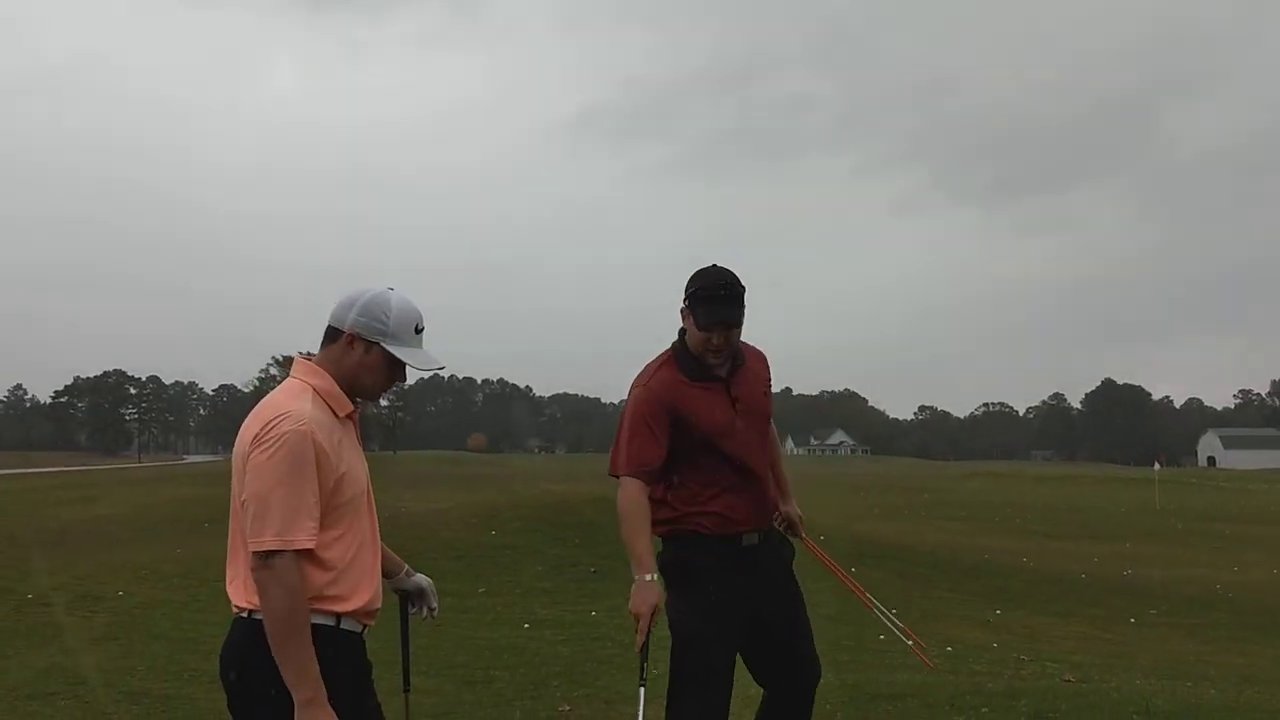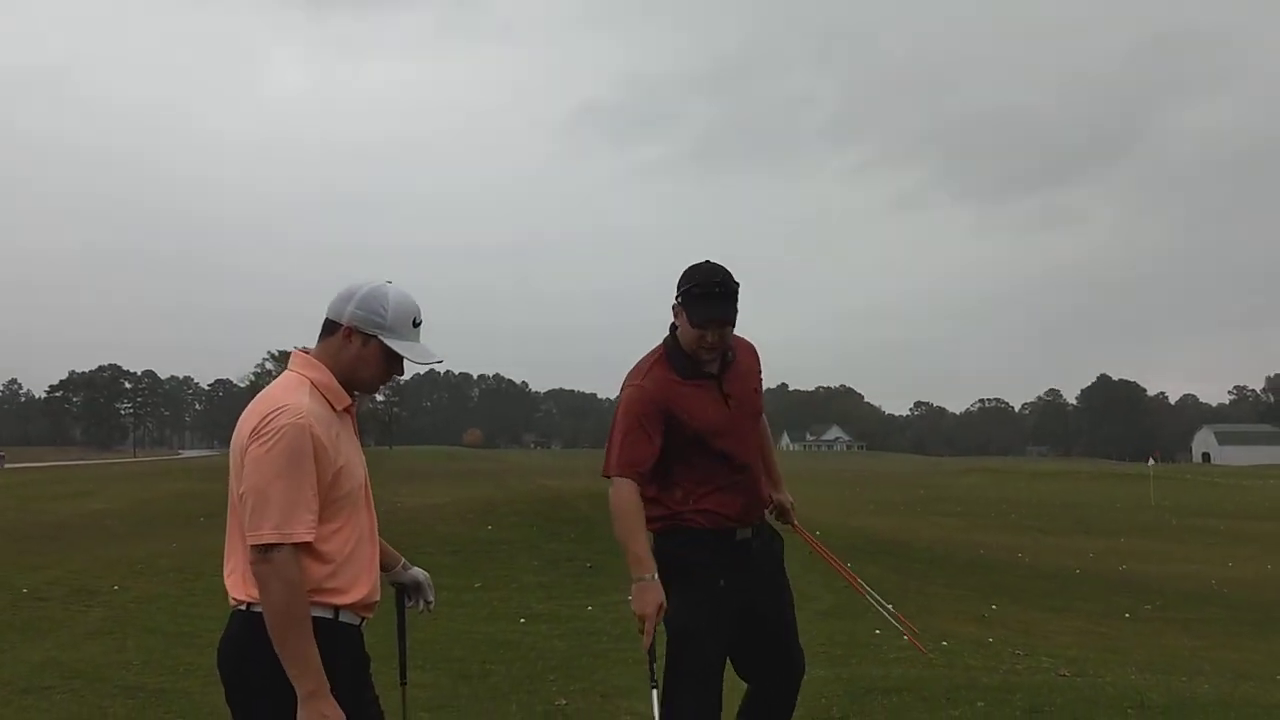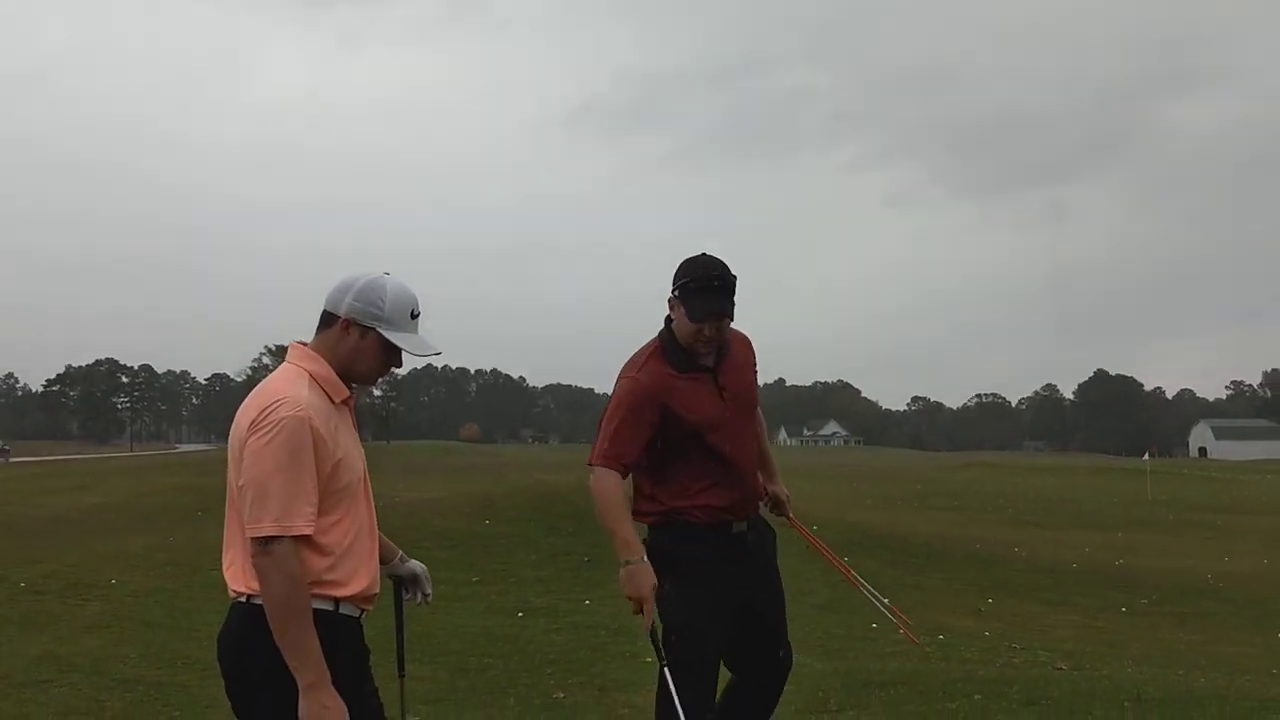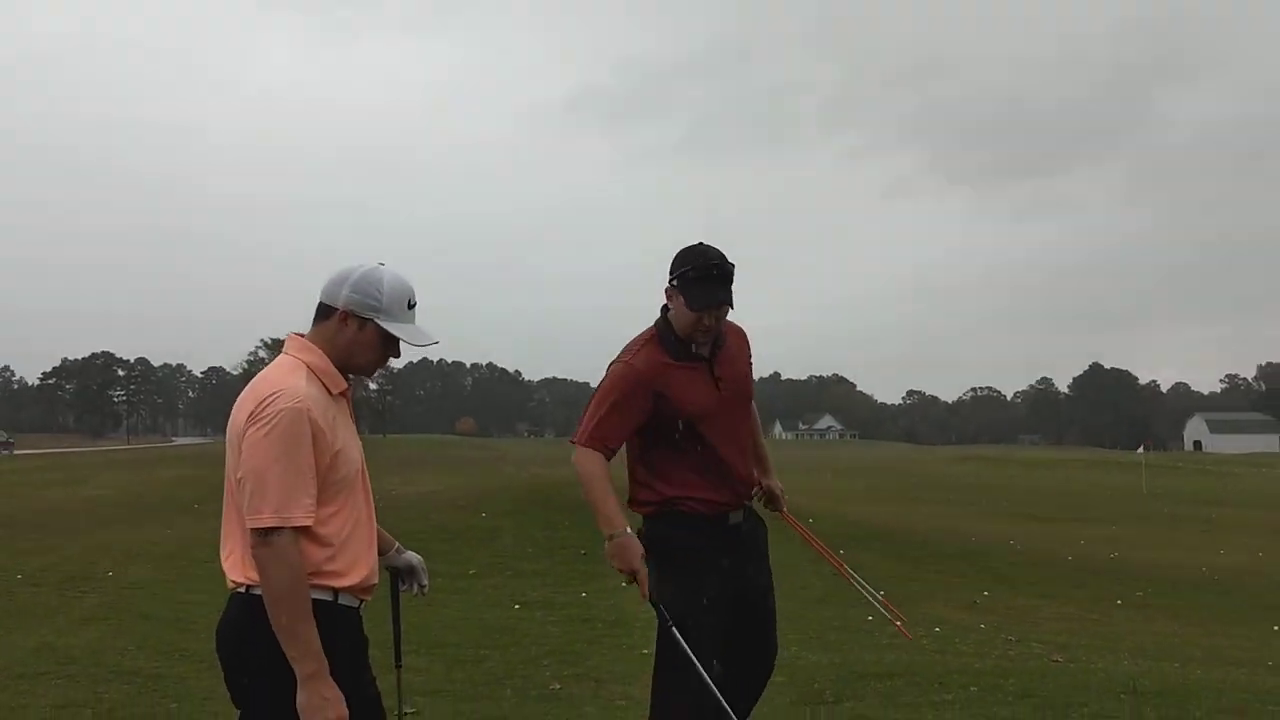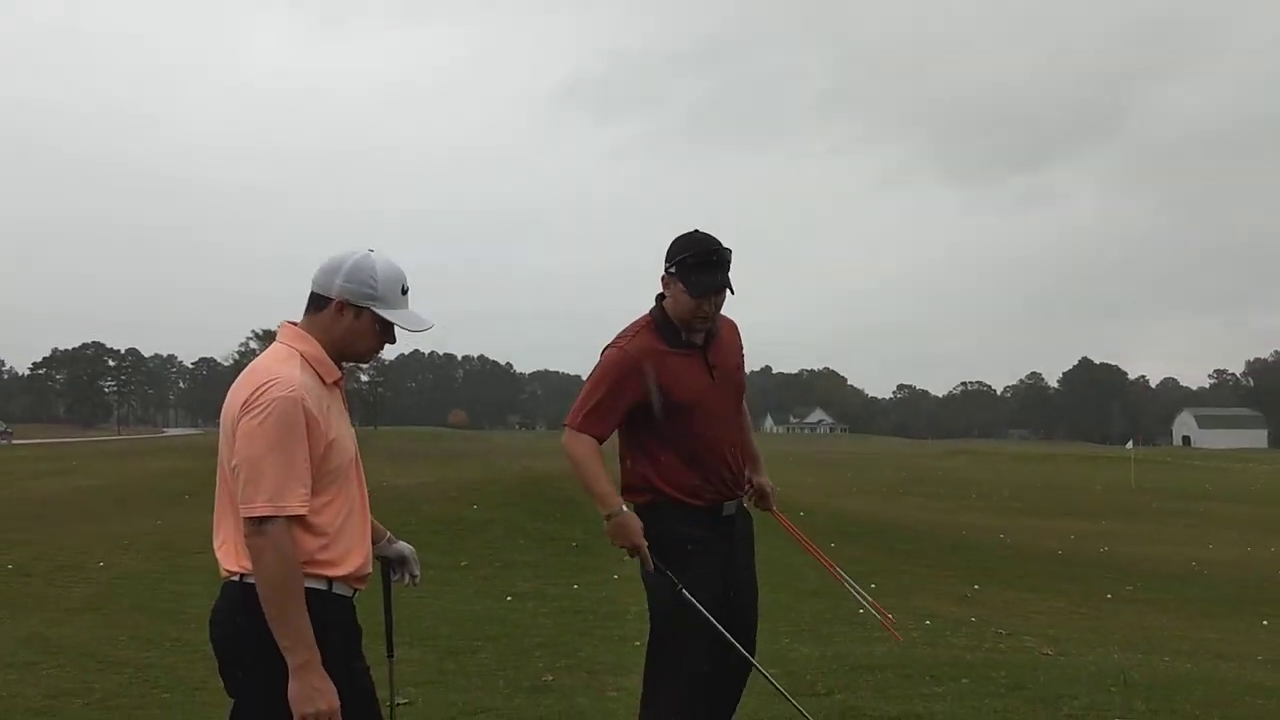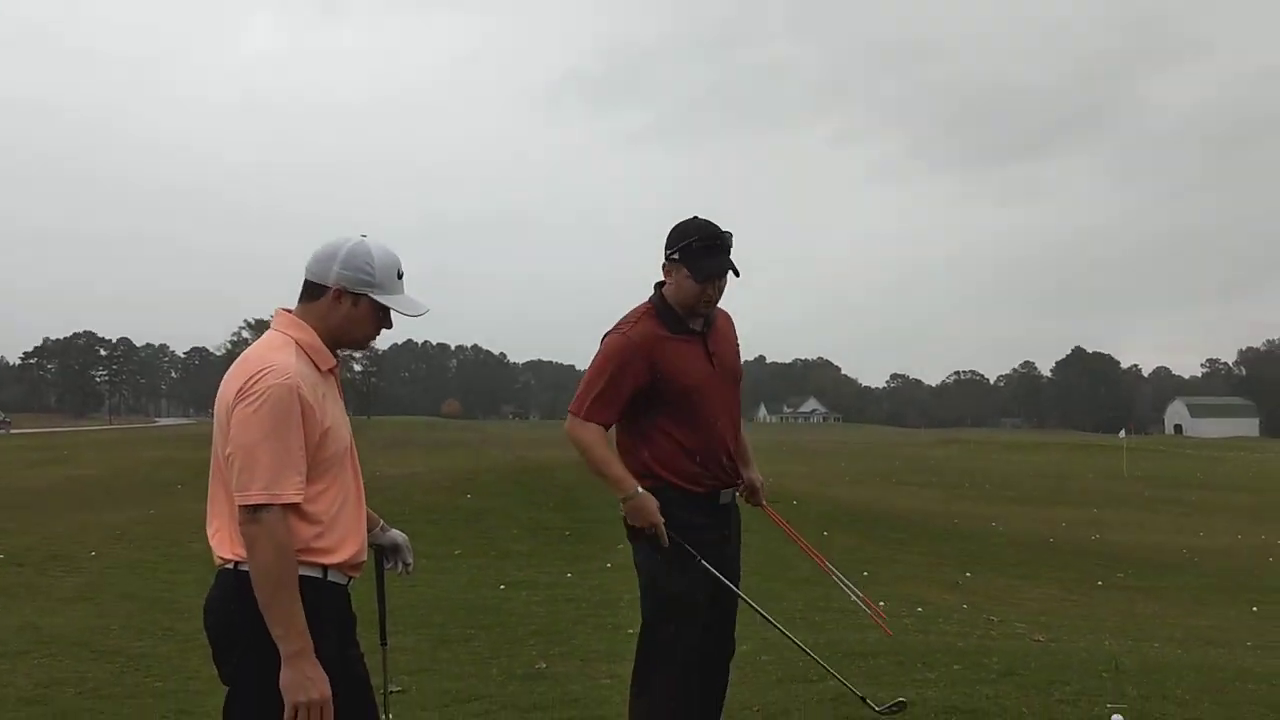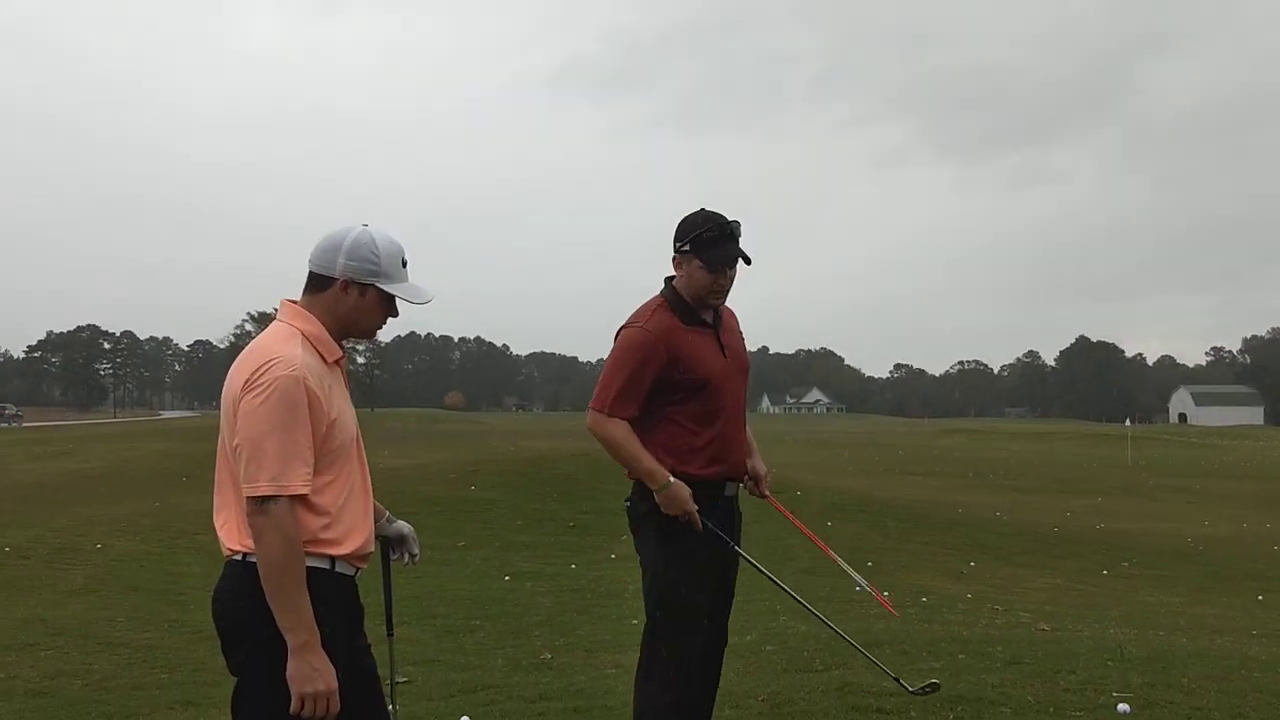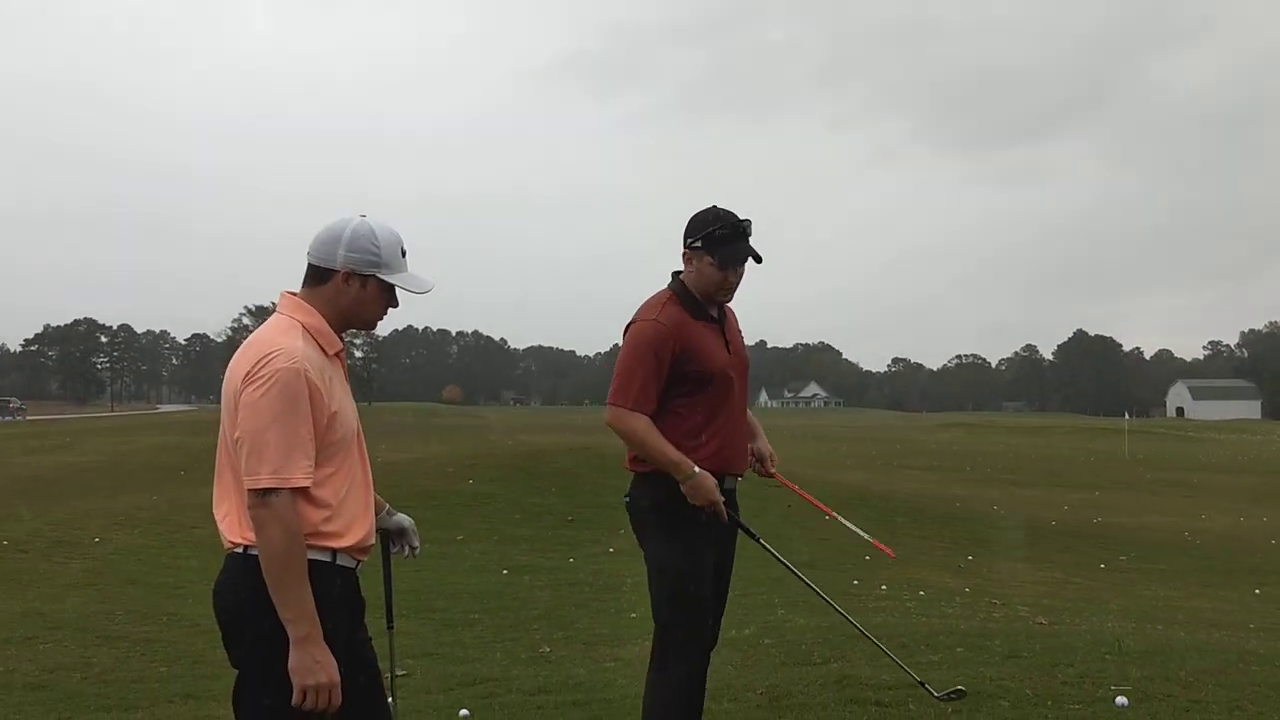
dt=0.1s
person 1, frame 1
left shoulder: (756, 364)
right shoulder: (657, 388)
right elbow: (632, 483)
left wrist: (785, 497)
right wrist: (645, 574)
left hip: (765, 547)
right hip: (701, 560)
left knee: (799, 675)
person 1, frame 2
left shoulder: (746, 357)
right shoulder: (650, 386)
right elbow: (624, 482)
left wrist: (776, 486)
right wrist: (644, 576)
left hip: (756, 541)
right hip: (693, 555)
left knee: (783, 670)
person 1, frame 3
left shoulder: (741, 349)
right shoulder: (644, 380)
right elbow: (606, 472)
left wrist: (771, 477)
right wrist: (632, 561)
left hip: (749, 533)
right hip: (689, 549)
left knee: (770, 665)
person 1, frame 4
left shoulder: (736, 341)
right shoulder: (639, 368)
right elbow: (587, 452)
left wrist: (765, 470)
right wrist: (617, 534)
left hip: (743, 525)
right hip: (681, 539)
left knee: (754, 659)
right knee: (686, 673)
person 1, frame 5
left shoulder: (727, 334)
right shoulder: (632, 354)
right elbow: (577, 436)
left wrist: (755, 468)
right wrist: (615, 511)
left hip: (731, 518)
right hip: (674, 529)
left knee: (733, 657)
right knee: (678, 666)
person 1, frame 6
left shoulder: (722, 325)
right shoulder: (634, 338)
right elbow: (581, 424)
left wrist: (746, 463)
right wrist: (630, 494)
left hip: (720, 508)
right hip: (665, 516)
left knee: (713, 648)
right knee: (671, 654)
person 1, frame 7
left shoulder: (726, 319)
right shoulder: (650, 331)
right elbow: (604, 420)
left wrist: (749, 453)
right wrist: (662, 482)
left hip: (721, 502)
right hip: (674, 510)
left knee: (709, 642)
right knee: (675, 644)
person 1, frame 8
left shoulder: (723, 317)
right shoulder: (659, 323)
right elbow: (623, 415)
left wrist: (754, 439)
right wrist: (689, 474)
left hip: (716, 498)
right hip: (672, 500)
left knee: (698, 634)
right knee: (685, 636)
person 2, frame 1
left shoulder: (333, 416)
right shoulder: (295, 423)
right elbow: (275, 565)
left wrist: (398, 572)
left hip: (331, 647)
right hip: (290, 656)
person 2, frame 2
left shoulder: (331, 408)
right shoulder: (292, 417)
right elbow: (273, 559)
left wrist: (395, 565)
left hip: (330, 638)
right hip: (287, 647)
person 2, frame 3
left shoulder: (329, 401)
right shoulder: (291, 409)
right elbow: (273, 551)
left wrist: (393, 558)
left hip: (328, 631)
right hip: (287, 641)
person 2, frame 4
left shoulder: (326, 391)
right shoulder: (289, 400)
right elbow: (273, 542)
left wrist: (390, 550)
right wrist: (312, 677)
left hip: (328, 621)
right hip: (285, 631)
person 2, frame 5
left shoulder: (318, 380)
right shoulder: (283, 389)
right elbow: (267, 531)
left wrist: (381, 540)
right wrist: (304, 667)
left hip: (320, 611)
right hip: (279, 621)
person 2, frame 6
left shoulder: (312, 366)
right shoulder: (277, 376)
right elbow: (261, 520)
left wrist: (375, 528)
right wrist: (296, 655)
left hip: (316, 599)
right hip: (274, 609)
person 2, frame 7
left shoulder: (316, 357)
right shoulder: (284, 367)
right elbow: (268, 510)
left wrist: (381, 519)
right wrist: (303, 647)
left hip: (322, 591)
right hip: (283, 602)
person 2, frame 8
left shoulder: (317, 349)
right shoulder: (284, 360)
right elbow: (269, 504)
left wrist: (381, 512)
right wrist: (304, 638)
left hip: (324, 582)
right hip: (283, 593)
